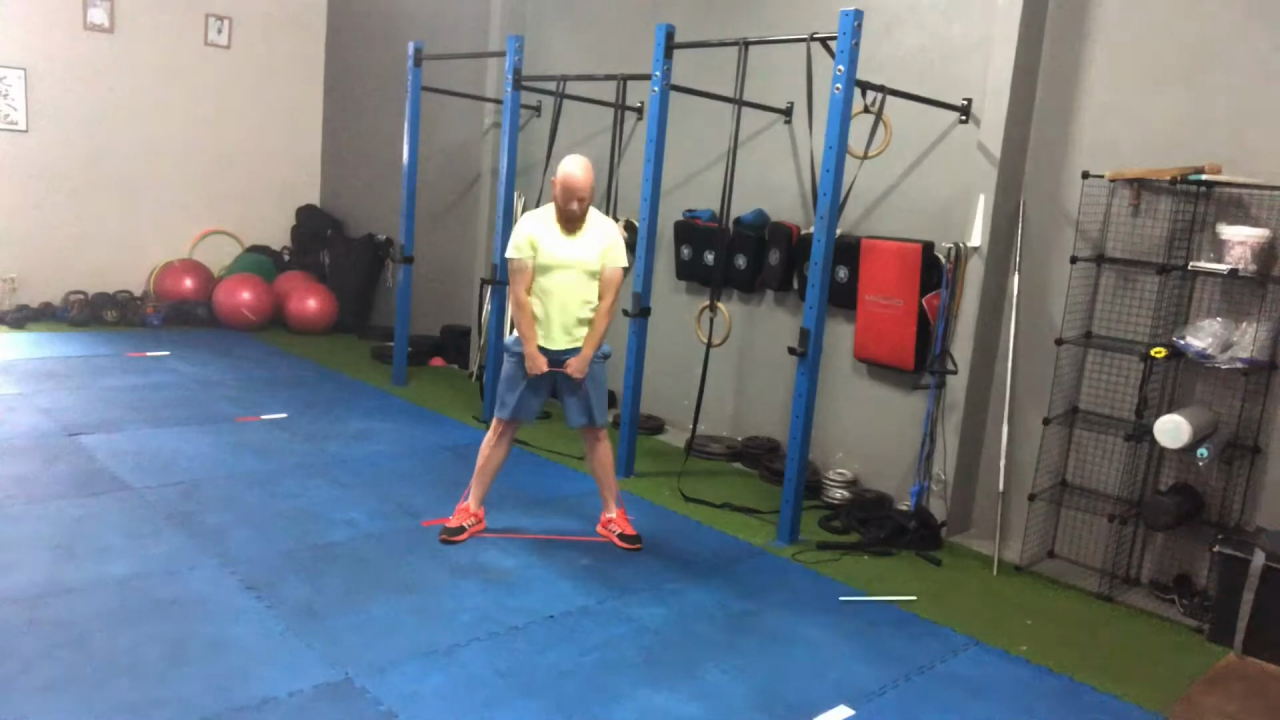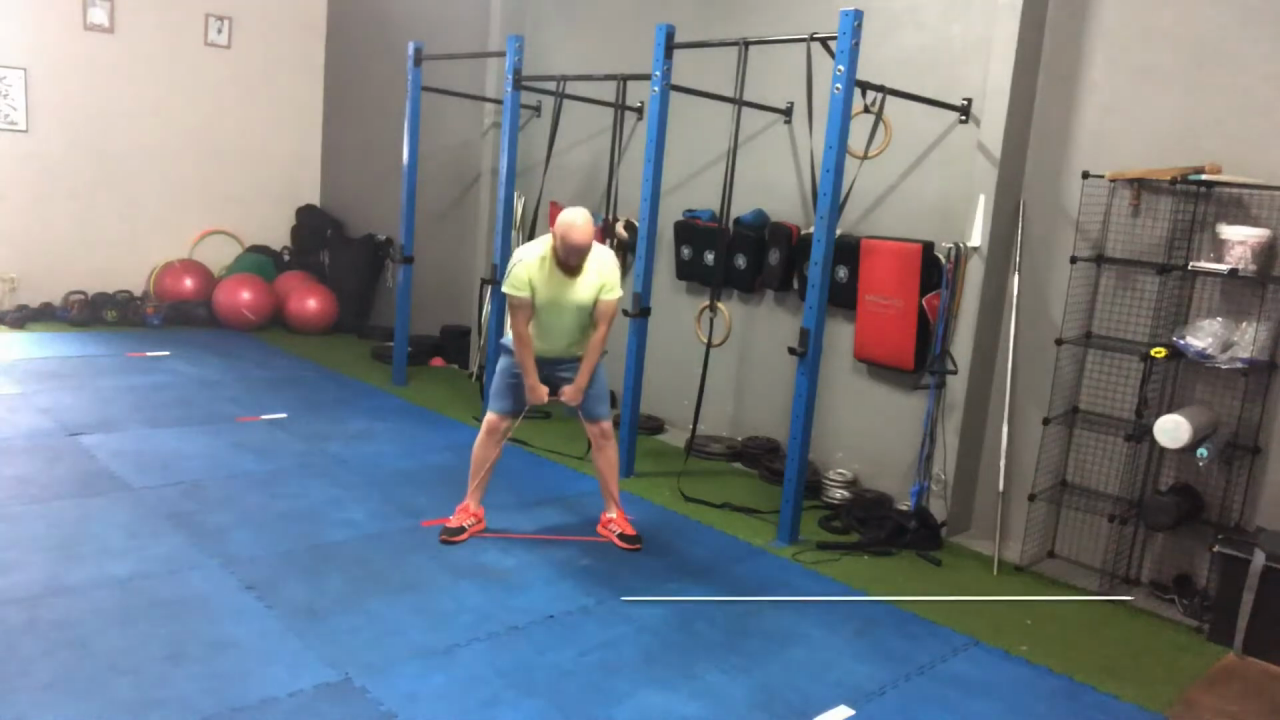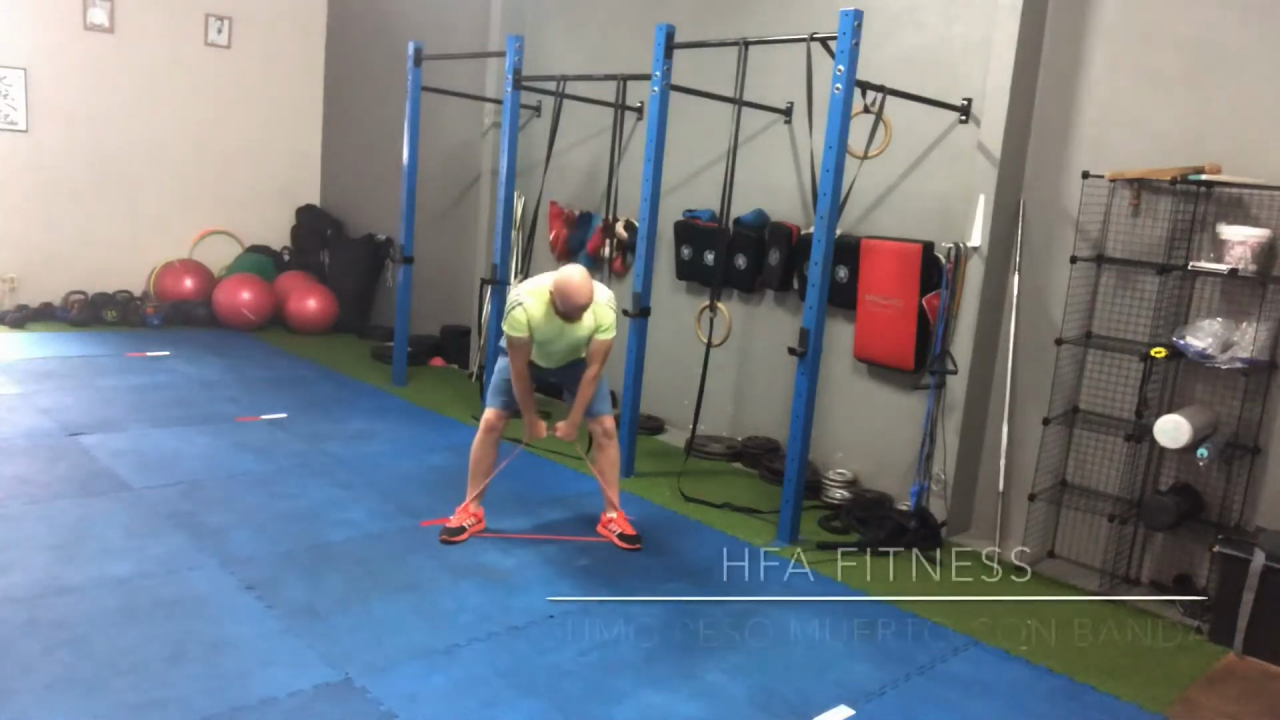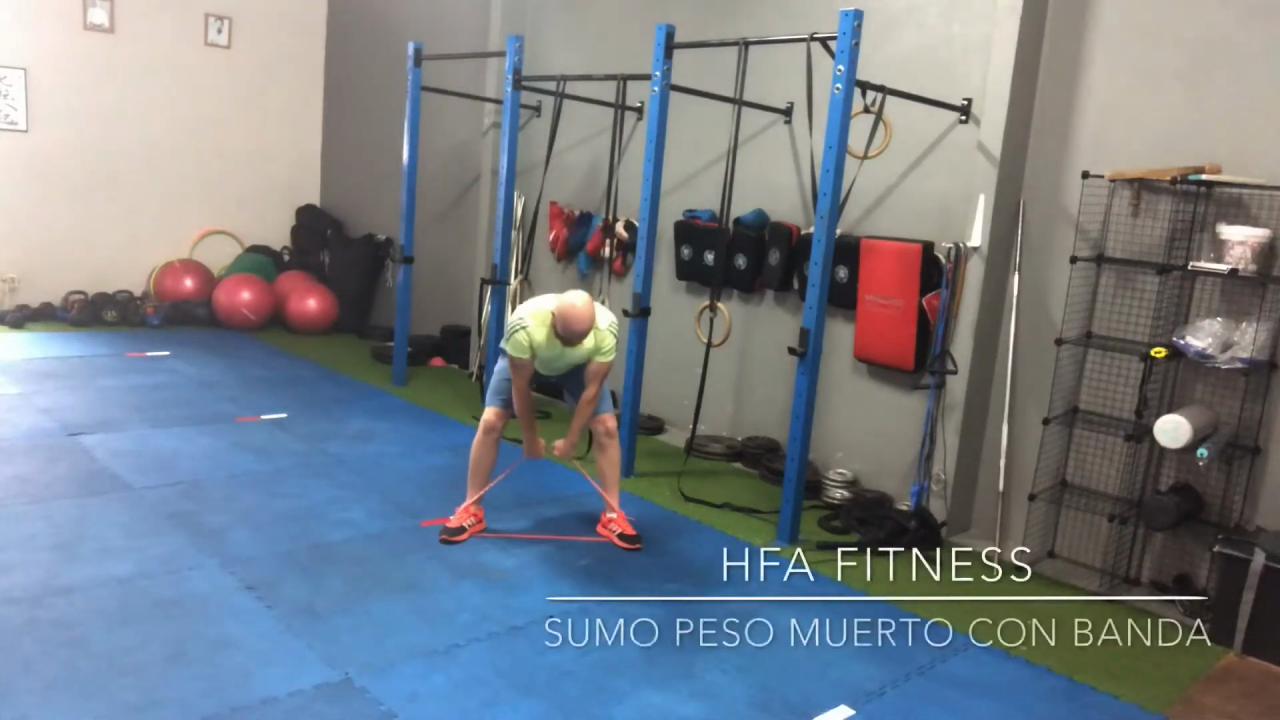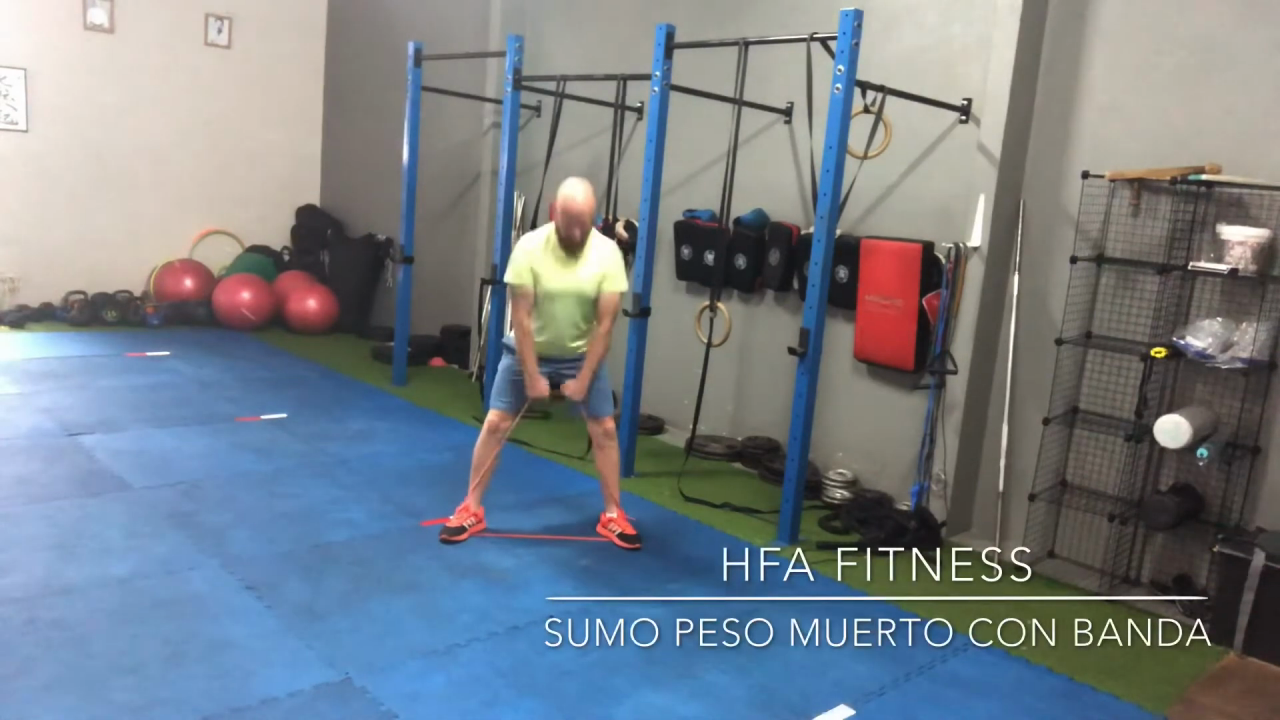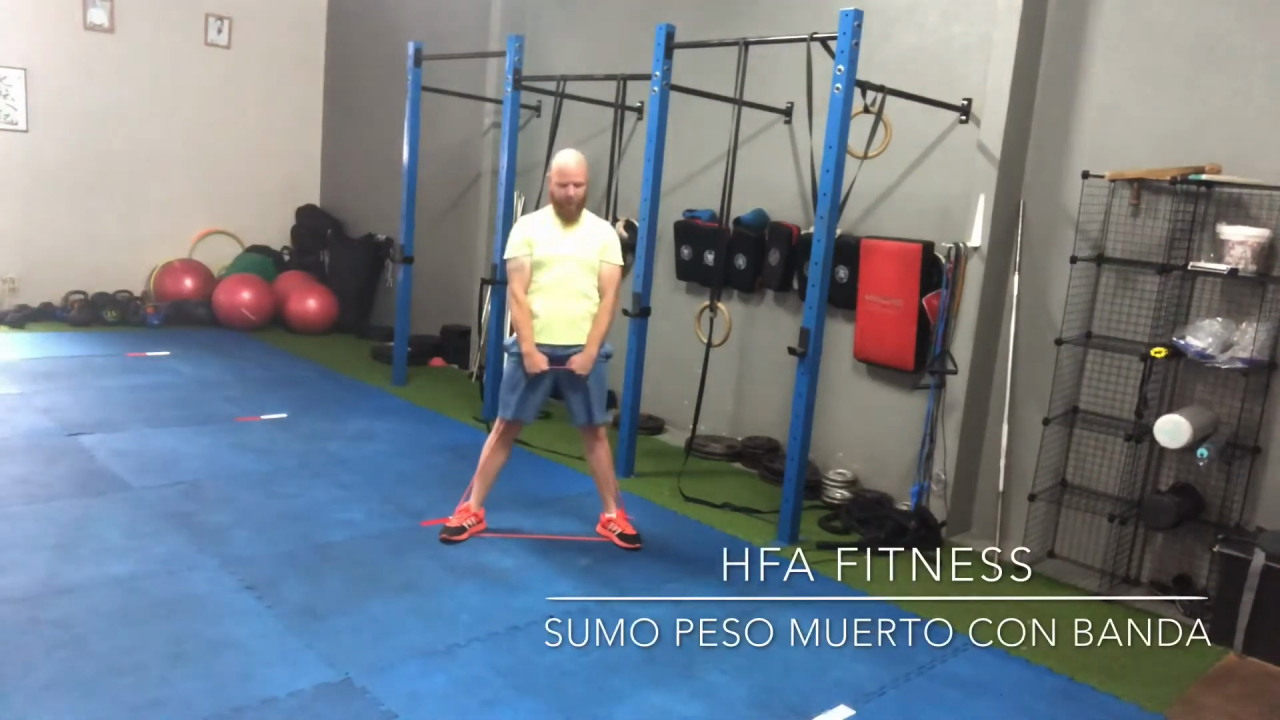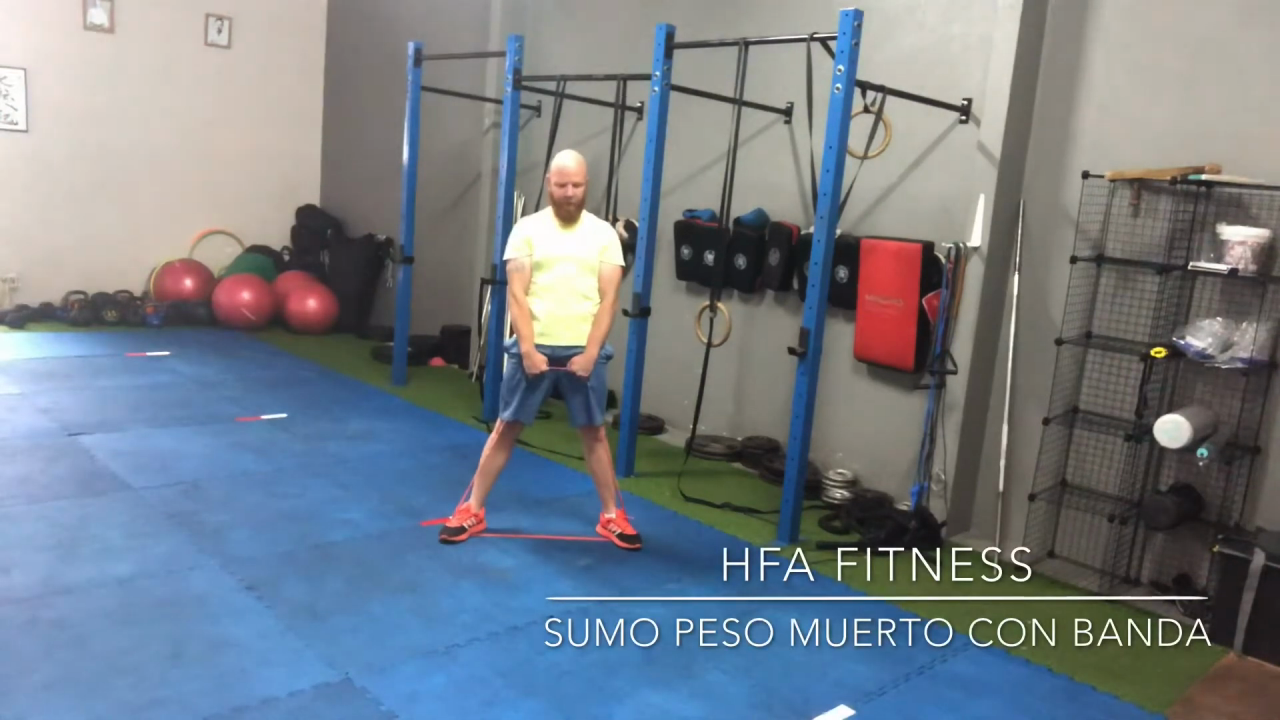
dt=0.7s
person 1, frame 1
left shoulder: (608, 232)
right shoulder: (530, 225)
left elbow: (607, 301)
right elbow: (519, 294)
left wrist: (585, 355)
right wrist: (530, 351)
left hip: (583, 351)
right hip: (530, 346)
left knee: (595, 431)
right knee: (503, 425)
left ankle: (612, 515)
right ankle: (471, 510)
person 1, frame 2
left shoulder: (606, 263)
right shoulder: (525, 261)
left elbow: (600, 330)
right elbow: (520, 328)
left wrist: (580, 384)
right wrist: (531, 382)
left hip: (579, 356)
right hip: (526, 352)
left knee: (602, 430)
right knee: (494, 424)
left ankle: (613, 515)
right ankle: (471, 510)
person 1, frame 3
left shoulder: (605, 304)
right shoulder: (522, 301)
left elbow: (594, 368)
right elbow: (519, 366)
left wrist: (574, 420)
right wrist: (531, 419)
left hip: (576, 359)
right hip: (523, 354)
left knee: (605, 427)
right knee: (491, 422)
left ankle: (612, 516)
right ankle: (471, 510)
person 1, frame 4
left shoulder: (606, 327)
right shoulder: (524, 323)
left elbow: (592, 389)
right elbow: (521, 386)
left wrist: (571, 440)
right wrist: (531, 438)
left hip: (578, 365)
right hip: (522, 360)
left knee: (607, 426)
right knee: (490, 422)
left ankle: (613, 516)
right ankle: (471, 510)
person 1, frame 5
left shoulder: (608, 253)
right shoulder: (529, 248)
left elbow: (605, 323)
right elbow: (521, 318)
left wrist: (583, 379)
right wrist: (531, 377)
left hip: (581, 354)
right hip: (529, 351)
left knee: (605, 429)
right knee: (496, 424)
left ankle: (612, 515)
right ankle: (471, 510)
person 1, frame 6
left shoulder: (603, 232)
right shoulder: (528, 227)
left elbow: (608, 297)
right elbow: (517, 293)
left wrist: (589, 352)
right wrist: (529, 349)
left hip: (584, 350)
right hip: (534, 347)
left knee: (595, 432)
right knee: (506, 427)
left ankle: (612, 515)
right ankle: (472, 510)
person 1, frame 7
left shoulder: (604, 233)
right shoulder: (528, 228)
left elbow: (608, 299)
right elbow: (517, 294)
left wrist: (590, 352)
right wrist: (528, 349)
left hip: (584, 351)
right hip: (534, 348)
left knee: (594, 432)
right knee: (506, 428)
left ankle: (612, 516)
right ankle: (472, 510)
